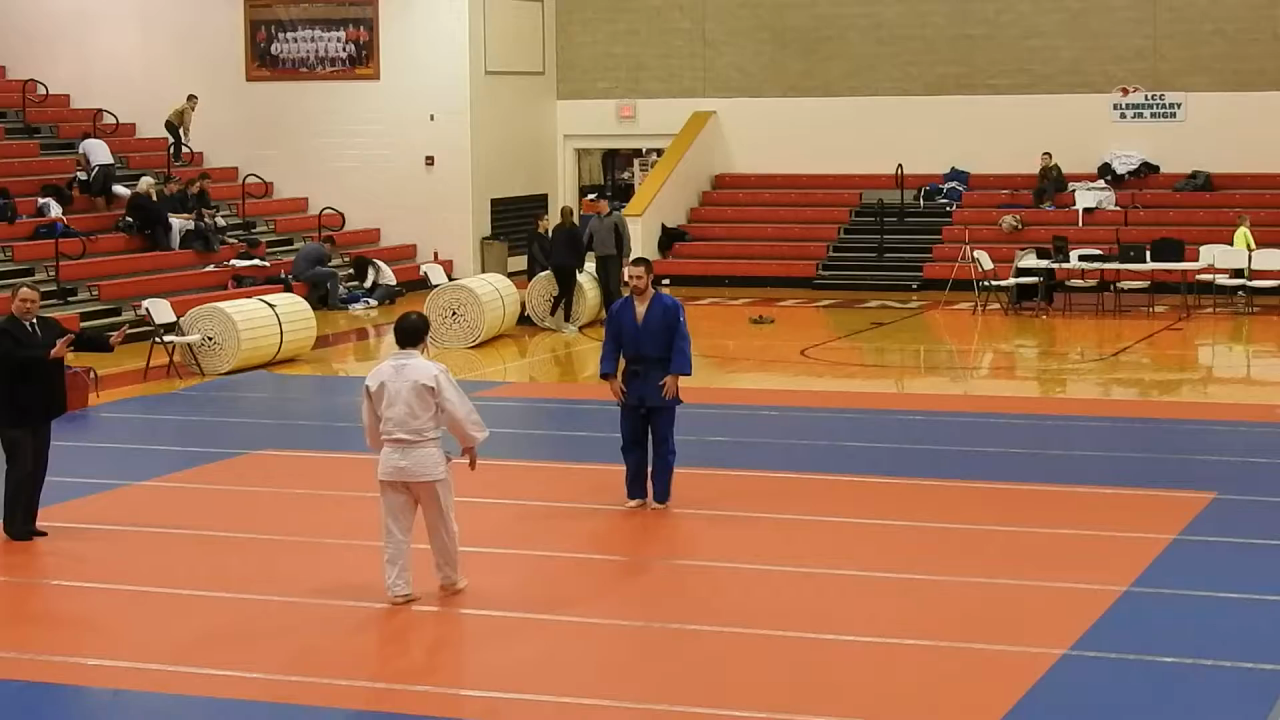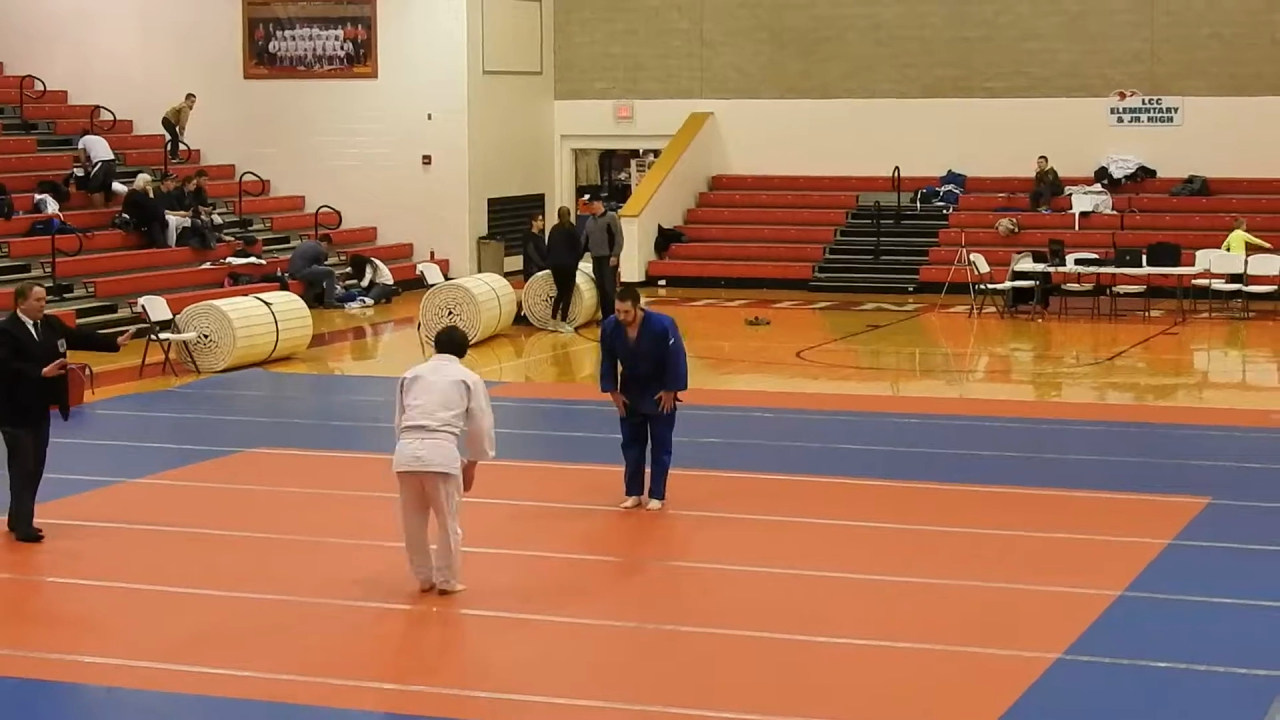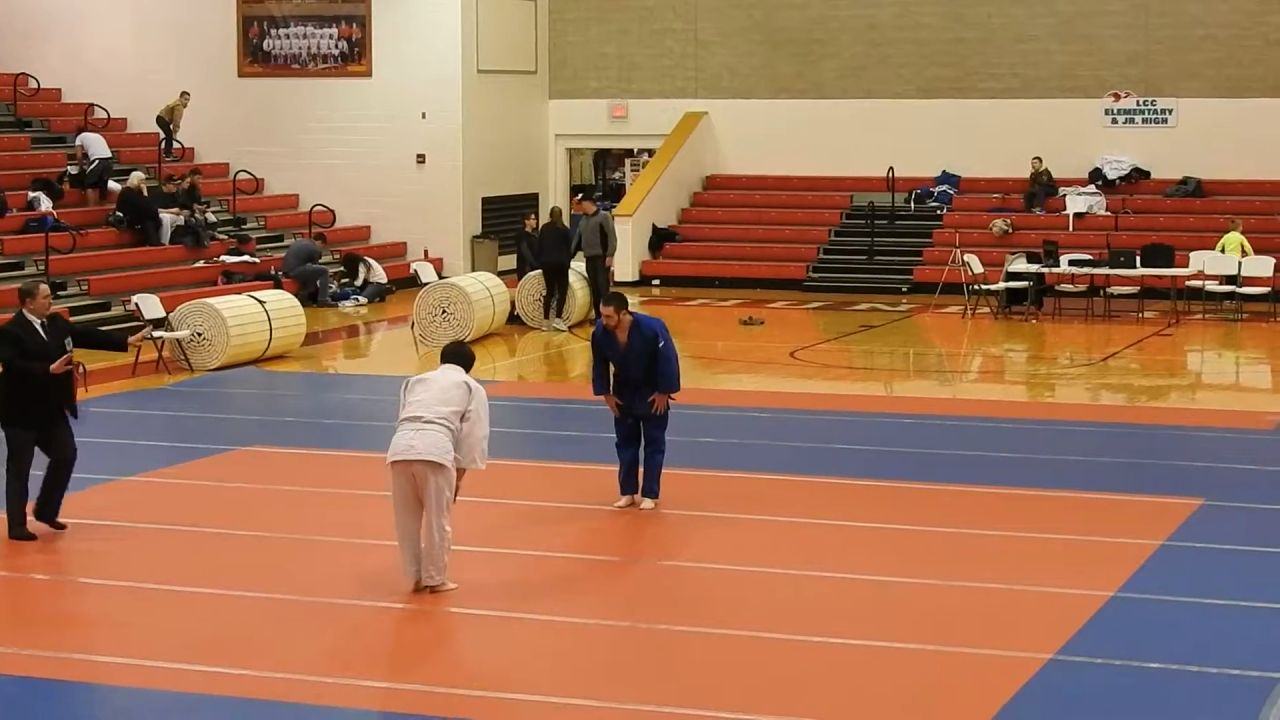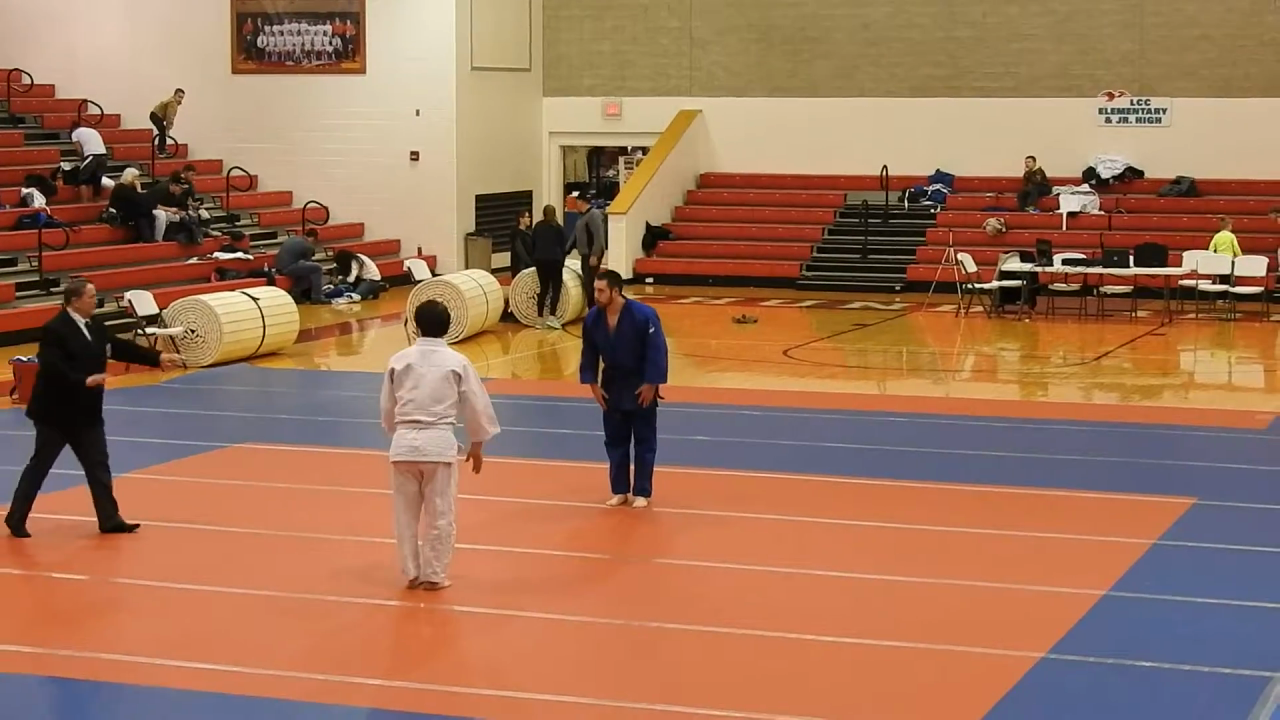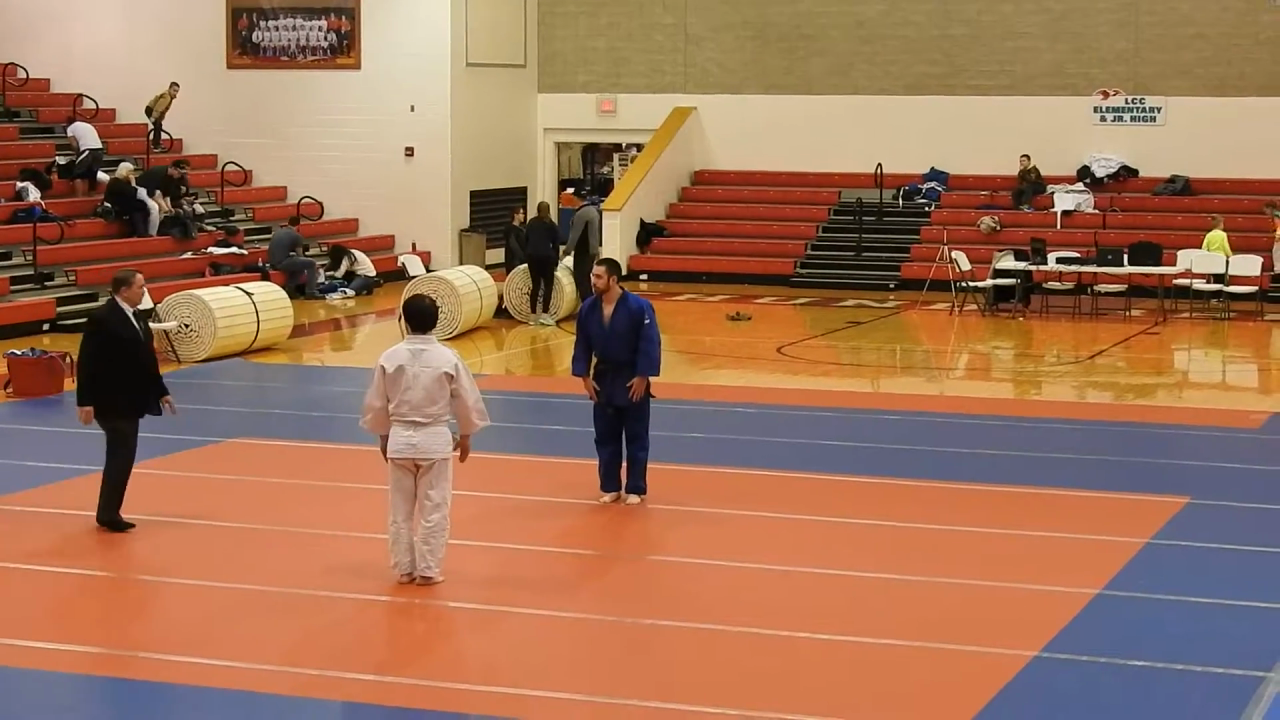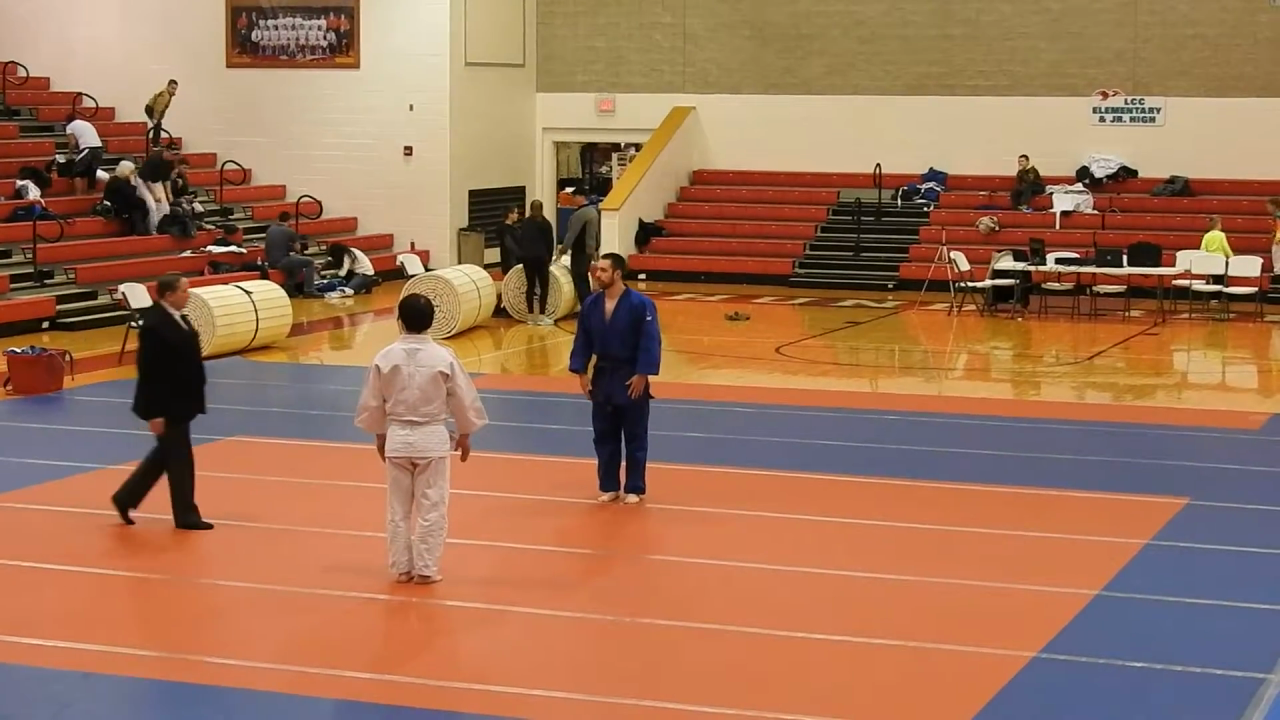
dt=0.4s
person 1, frame 1
left shoulder: (376, 375)
right shoulder: (433, 372)
left elbow: (370, 424)
right elbow: (457, 413)
right wrist: (470, 445)
left hip: (391, 460)
right hip: (426, 458)
left knee: (395, 529)
right knee: (442, 525)
left ankle: (399, 588)
right ankle: (450, 580)
person 1, frame 2
left shoulder: (411, 374)
right shoulder: (470, 379)
right elbow: (480, 425)
right wrist: (472, 464)
left hip: (406, 450)
right hip: (442, 453)
left knee: (413, 522)
right knee: (448, 522)
left ankle: (424, 577)
right ankle: (446, 581)
person 1, frame 3
left shoulder: (416, 379)
right shoulder: (472, 387)
right elbow: (474, 434)
right wrist: (460, 473)
left hip: (401, 445)
right hip: (435, 447)
left knee: (406, 519)
right knee: (437, 520)
left ankle: (417, 577)
right ankle: (434, 579)
person 1, frame 4
left shoulder: (399, 360)
right shoulder: (457, 361)
left elbow: (387, 408)
right elbow: (476, 406)
right wrist: (477, 444)
left hip: (404, 443)
right hip: (439, 443)
left knee: (405, 514)
right knee: (440, 515)
left ankle: (412, 573)
right ankle: (434, 575)
person 1, frame 5
left shoulder: (389, 358)
right shoulder: (448, 358)
left elbow: (376, 403)
right elbow: (467, 401)
left wrist: (383, 436)
right wrist: (465, 435)
left hip: (400, 439)
right hip: (435, 440)
left knee: (400, 510)
right knee: (434, 509)
left ankle: (404, 569)
right ankle: (428, 570)
person 1, frame 6
left shoulder: (385, 357)
right shoulder: (444, 357)
left elbow: (372, 402)
right elbow: (463, 399)
left wrist: (380, 435)
right wrist: (465, 434)
left hip: (397, 438)
right hip: (432, 439)
left knee: (398, 509)
right knee: (431, 508)
left ankle: (402, 567)
right ankle: (425, 569)
person 2, frame 1
left shoulder: (49, 325)
left elbow: (78, 339)
left wrist: (108, 342)
right wrist: (50, 355)
left hip: (40, 411)
left knee: (38, 468)
right knee: (21, 467)
left ankle: (27, 522)
person 2, frame 2
left shoulder: (51, 324)
left elbow: (79, 338)
left wrist: (115, 342)
right wrist: (41, 373)
left hip: (39, 409)
left knee: (35, 466)
right knee: (22, 467)
right ankle: (22, 525)
person 2, frame 3
left shoulder: (56, 323)
left elbow: (88, 336)
left wrist: (126, 341)
right wrist: (49, 370)
left hip: (51, 409)
left knee: (65, 456)
left ankle: (45, 509)
person 2, frame 4
left shoulder: (94, 326)
right shoulder: (55, 330)
left elbow: (121, 348)
right elbow: (53, 370)
left wrist: (157, 358)
right wrist: (84, 382)
left hip: (86, 411)
right hip: (57, 411)
left knee: (98, 463)
right knee: (41, 464)
left ankle: (109, 519)
right ankle: (16, 517)
person 2, frame 5
left shoulder: (137, 316)
right shoulder: (102, 319)
left elbow: (147, 359)
right elbow: (87, 362)
left wrist: (161, 392)
right wrist: (86, 401)
left hip: (132, 400)
right hip: (111, 402)
left knee: (122, 455)
right knee: (122, 454)
left ankle: (109, 513)
right ankle: (107, 512)
person 2, frame 6
left shoulder: (175, 316)
right shoulder: (155, 325)
right elbow: (148, 373)
left wrist: (196, 395)
right wrist: (155, 413)
left hip: (179, 401)
right hip: (166, 405)
left knee: (167, 453)
right knee: (181, 457)
left ankle: (126, 498)
right ankle: (186, 515)
person 3, frame 1
left shoulder: (670, 307)
right shoulder: (618, 310)
left elbow: (681, 343)
right elbow: (610, 346)
left wrist: (674, 375)
right wrist: (611, 377)
left hip: (661, 382)
right hip: (631, 381)
left knee: (663, 443)
right knee: (632, 442)
left ankle: (661, 496)
right ankle: (636, 494)
person 3, frame 2
left shoulder: (662, 325)
right shoulder: (610, 328)
left elbow: (676, 358)
right elbow: (608, 361)
left wrist: (670, 390)
right wrist: (613, 391)
left hip: (659, 390)
right hip: (630, 389)
left knee: (660, 442)
right knee: (631, 441)
left ankle: (656, 495)
right ankle: (634, 492)
person 3, frame 3
left shoulder: (652, 328)
right shoulder: (600, 332)
left elbow: (668, 360)
right elbow: (600, 365)
left wrist: (664, 392)
right wrist: (606, 394)
left hip: (652, 391)
right hip: (623, 390)
left knee: (653, 441)
right knee: (625, 441)
left ankle: (650, 494)
right ankle: (627, 492)
person 3, frame 4
left shoulder: (643, 315)
right shoulder: (593, 317)
left elbow: (657, 351)
right elbow: (589, 353)
left wrist: (651, 384)
right wrist: (593, 384)
left hip: (640, 385)
right hip: (612, 384)
left knee: (644, 441)
right knee: (615, 439)
left ankle: (641, 492)
right ankle: (620, 490)
person 3, frame 5
left shoulder: (639, 307)
right shoulder: (588, 308)
left elbow: (650, 344)
right elbow: (582, 345)
left wrist: (642, 377)
right wrist: (585, 376)
left hip: (632, 381)
right hip: (603, 379)
left knee: (636, 438)
right knee: (605, 437)
left ankle: (635, 490)
right ankle: (610, 487)
person 3, frame 6
left shoulder: (640, 304)
right shoulder: (591, 305)
left elbow: (650, 342)
right elbow: (583, 341)
left wrist: (642, 374)
right wrist: (582, 373)
left hip: (631, 378)
right hip: (602, 377)
left knee: (635, 437)
right knee: (604, 436)
left ankle: (634, 489)
right ankle: (609, 486)
